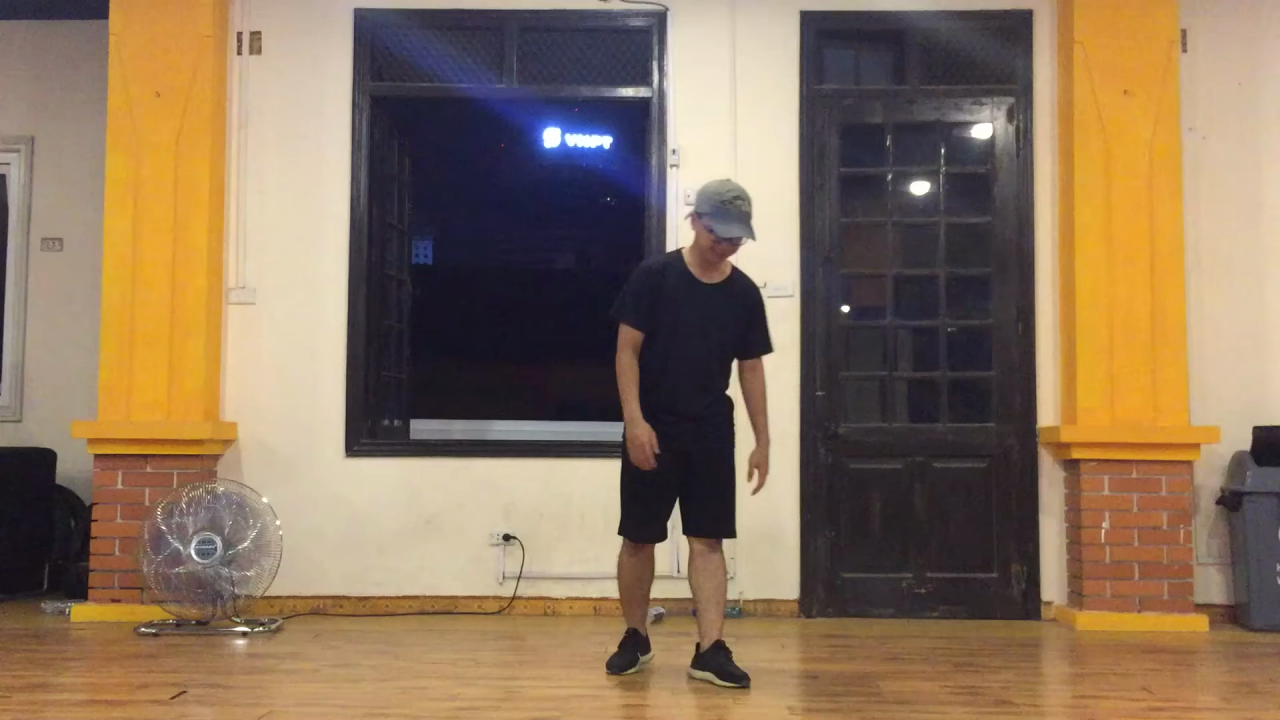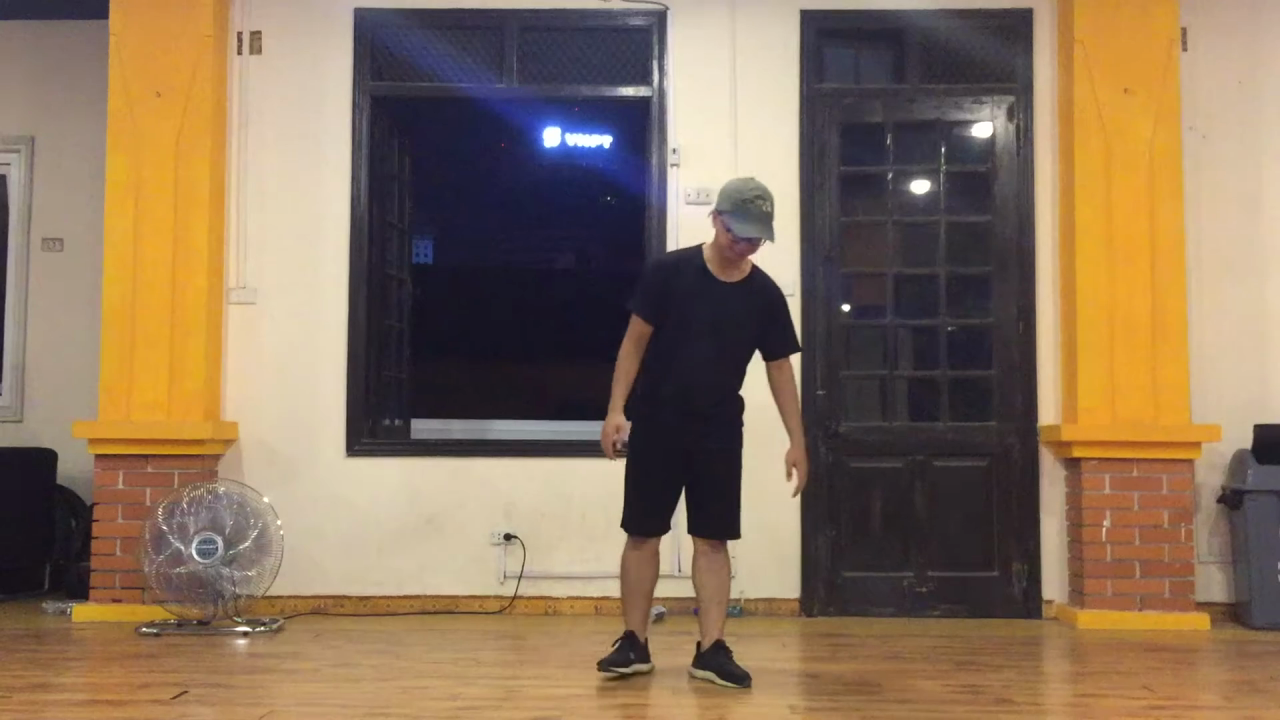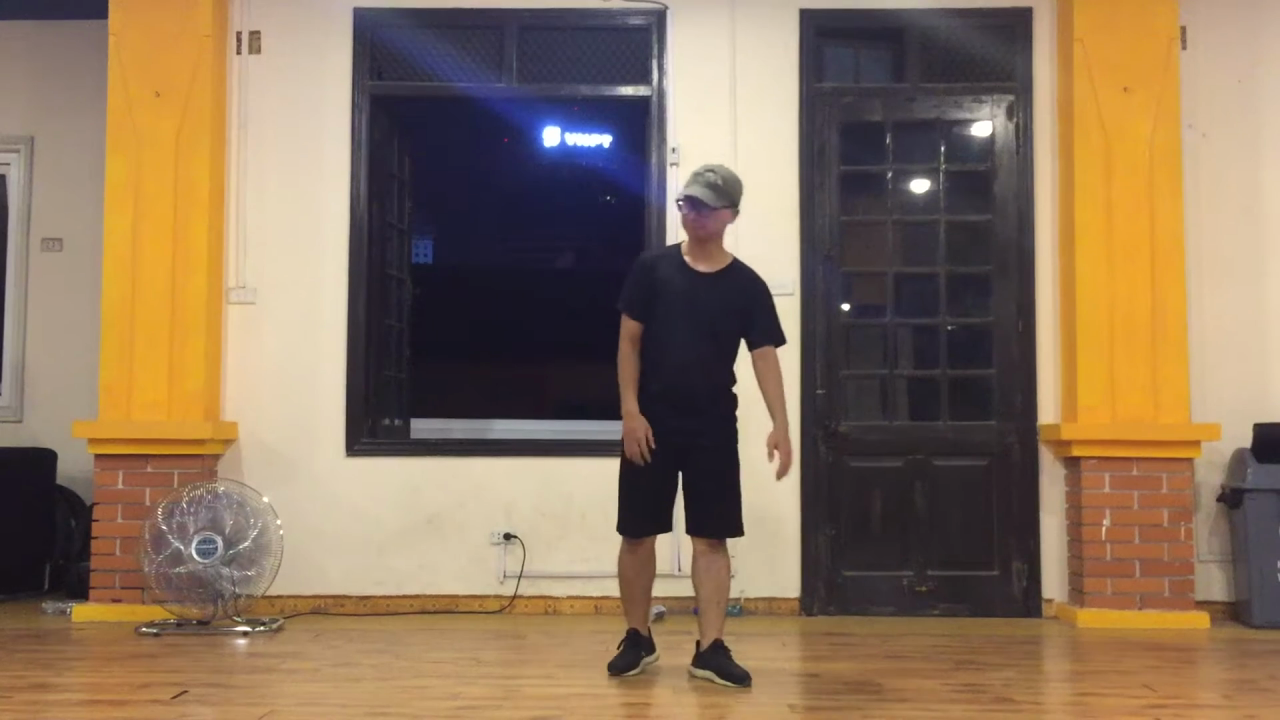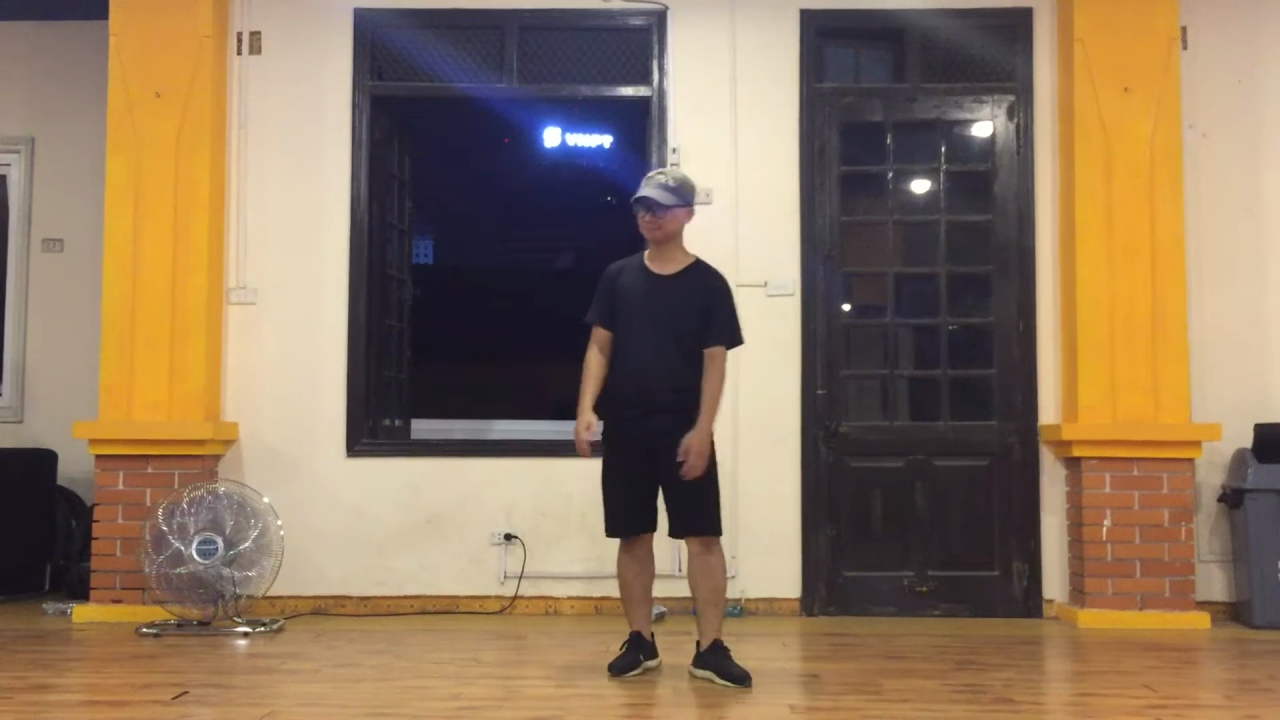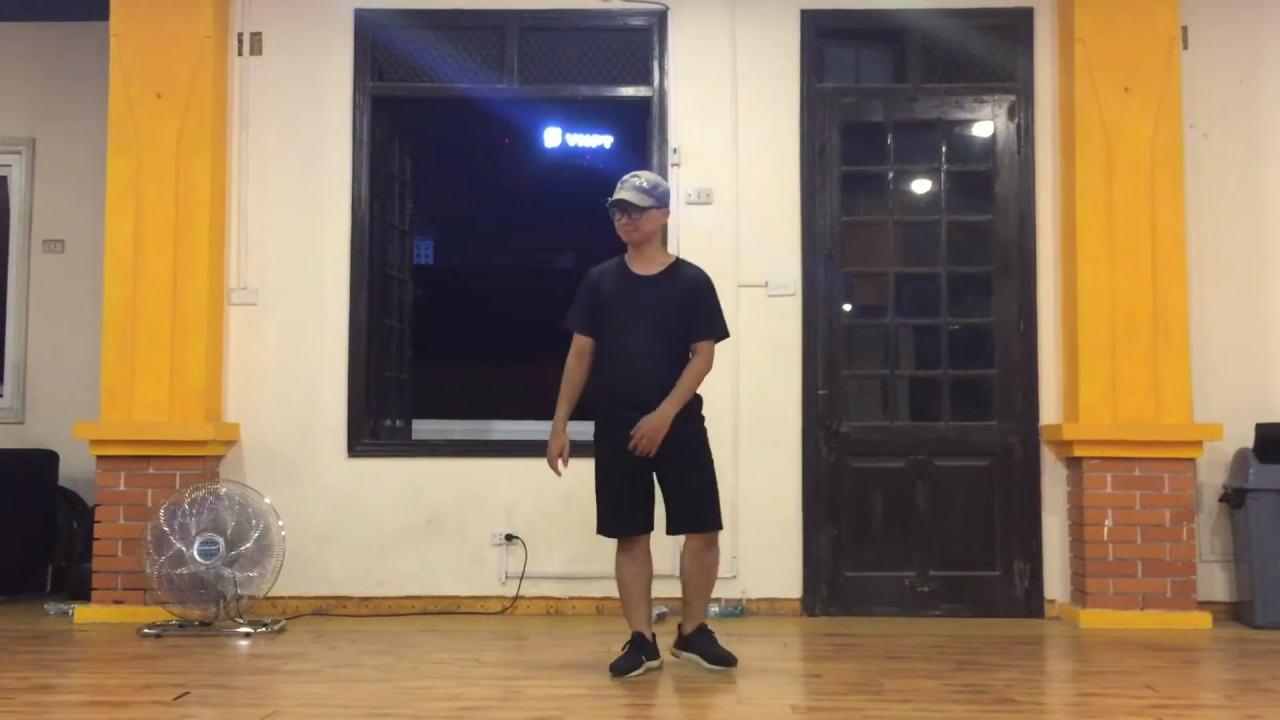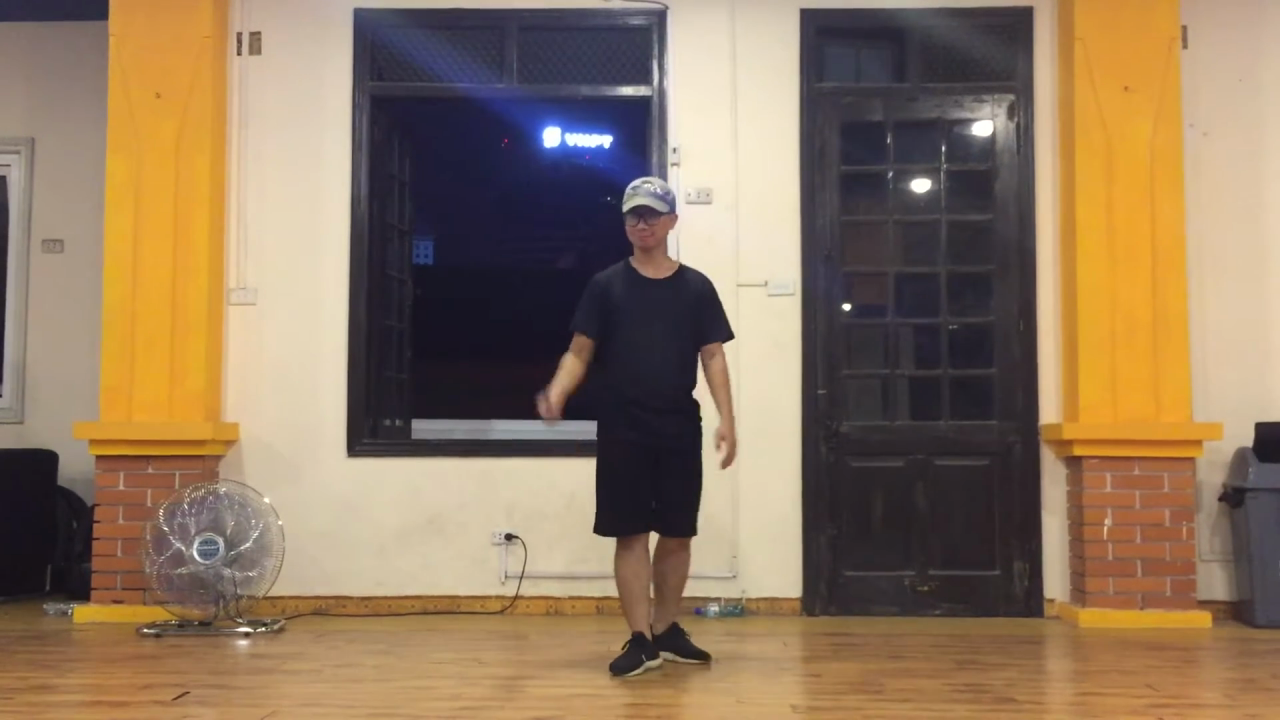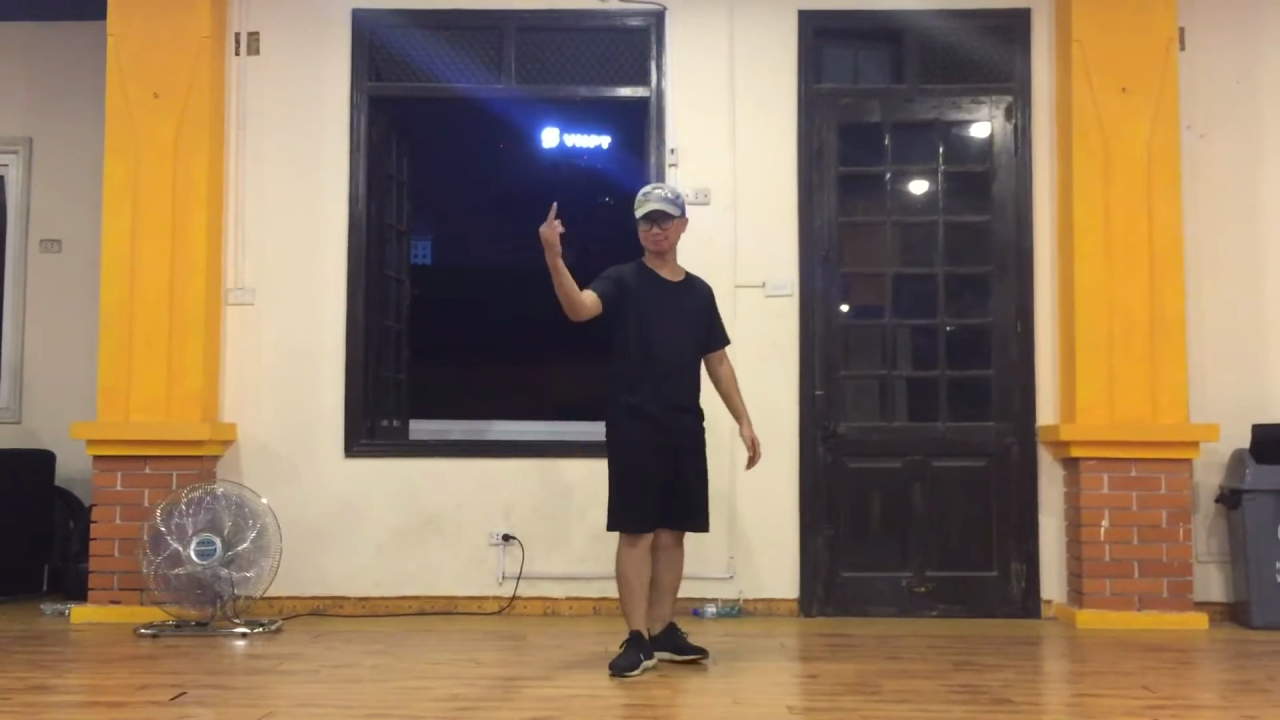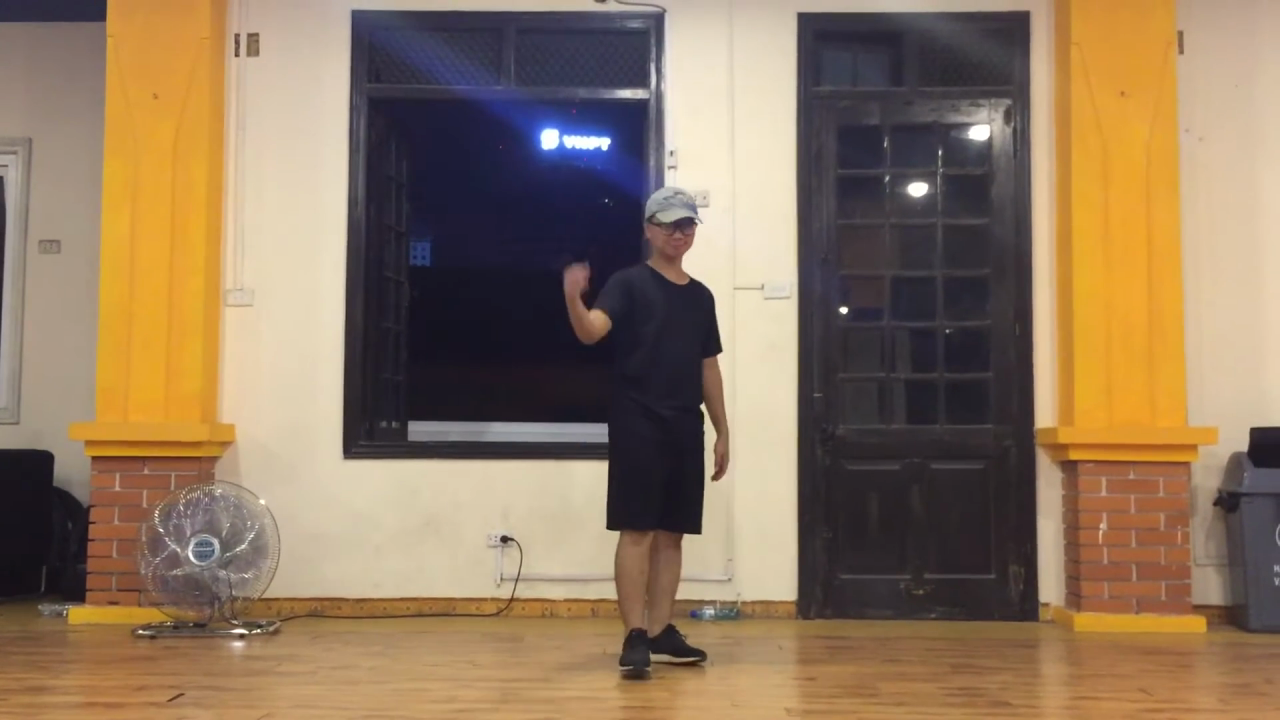
dt=0.3s
person 1, frame 1
left shoulder: (745, 294)
right shoulder: (654, 276)
left elbow: (751, 368)
right elbow: (627, 351)
left wrist: (763, 440)
right wrist: (635, 421)
left hip: (712, 432)
right hip: (652, 428)
left knee: (708, 538)
right knee: (639, 537)
left ankle: (710, 649)
right ankle: (635, 636)
person 1, frame 2
left shoulder: (765, 294)
right shoulder: (669, 271)
left elbow: (779, 368)
right elbow: (636, 341)
left wrist: (796, 439)
right wrist: (616, 409)
left hip: (719, 430)
right hip: (655, 423)
left knee: (712, 538)
right knee: (642, 532)
left ankle: (710, 649)
right ankle: (634, 640)
person 1, frame 3
left shoulder: (747, 285)
right shoulder: (652, 267)
left elbow: (765, 357)
right elbow: (629, 342)
left wrist: (779, 427)
right wrist: (631, 412)
left hip: (712, 427)
right hip: (651, 424)
left knee: (712, 537)
right knee: (637, 533)
left ankle: (710, 649)
right ankle: (638, 637)
person 1, frame 4
left shoulder: (709, 284)
right shoulder: (618, 276)
left elbow: (715, 362)
right elbow: (599, 348)
left wrist: (704, 430)
right wrist: (586, 410)
left hip: (684, 428)
right hip: (624, 428)
left knee: (703, 536)
right knee: (633, 536)
left ankle: (710, 648)
right ankle: (640, 640)
person 1, frame 5
left shoulder: (692, 282)
right shoulder: (600, 280)
left elbow: (702, 356)
right elbow: (581, 355)
left wrist: (662, 415)
right wrist: (559, 424)
left hip: (678, 427)
right hip: (616, 429)
left knee: (702, 531)
right knee: (630, 536)
left ankle: (693, 630)
right ankle: (642, 640)
person 1, frame 6
left shoulder: (696, 287)
right shoulder: (606, 284)
left elbow: (713, 357)
right elbow: (580, 352)
left wrist: (726, 418)
right wrist: (557, 392)
left hip: (681, 429)
right hip: (622, 429)
left knee: (676, 536)
right knee: (630, 535)
left ankle: (665, 629)
right ankle: (640, 640)
person 1, frame 7
left shoulder: (700, 292)
right shoulder: (623, 280)
left elbow: (717, 361)
right elbow: (578, 308)
left wrist: (744, 422)
right wrist: (554, 258)
left hip: (686, 426)
right hip: (634, 423)
left knee: (672, 531)
right knee: (636, 531)
left ankle: (662, 630)
right ankle: (636, 639)
person 1, frame 8
left shoulder: (701, 296)
right shoulder: (629, 283)
right elbow: (591, 330)
left wrist: (722, 431)
right wrist: (573, 299)
left hip: (685, 427)
right hip: (637, 423)
left knee: (671, 533)
right knee: (637, 529)
left ankle: (661, 631)
right ankle: (635, 636)
